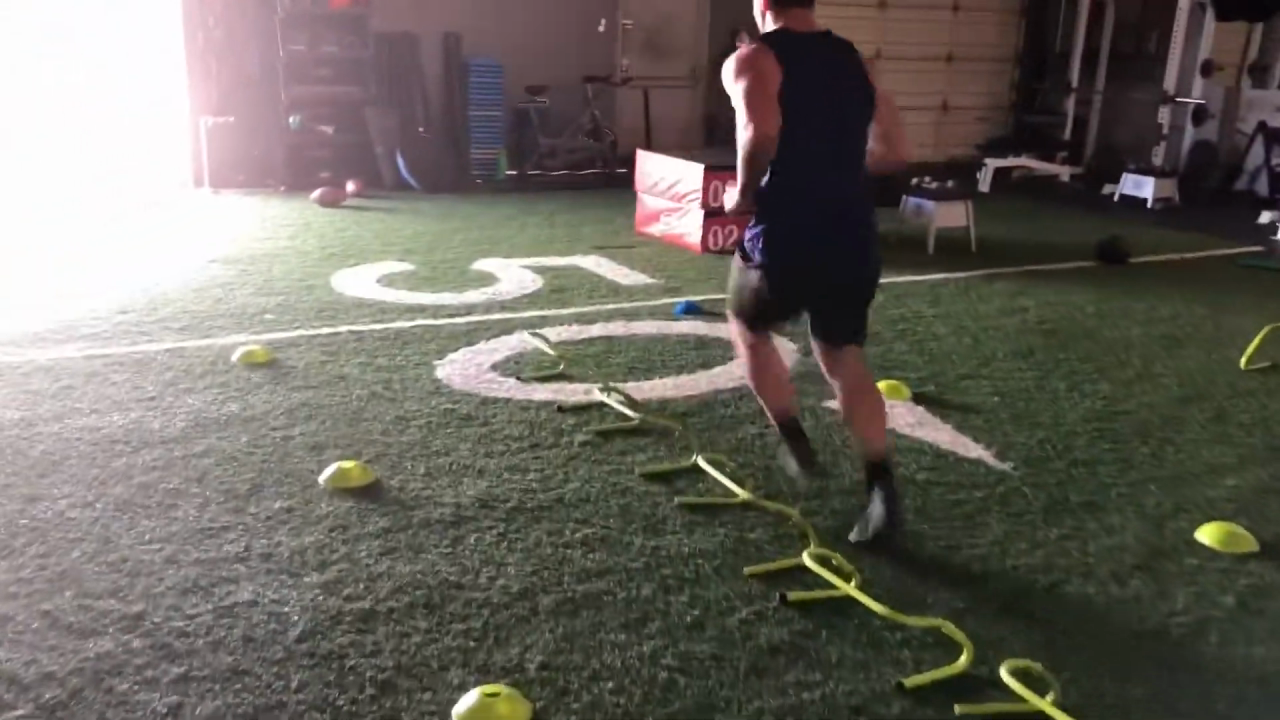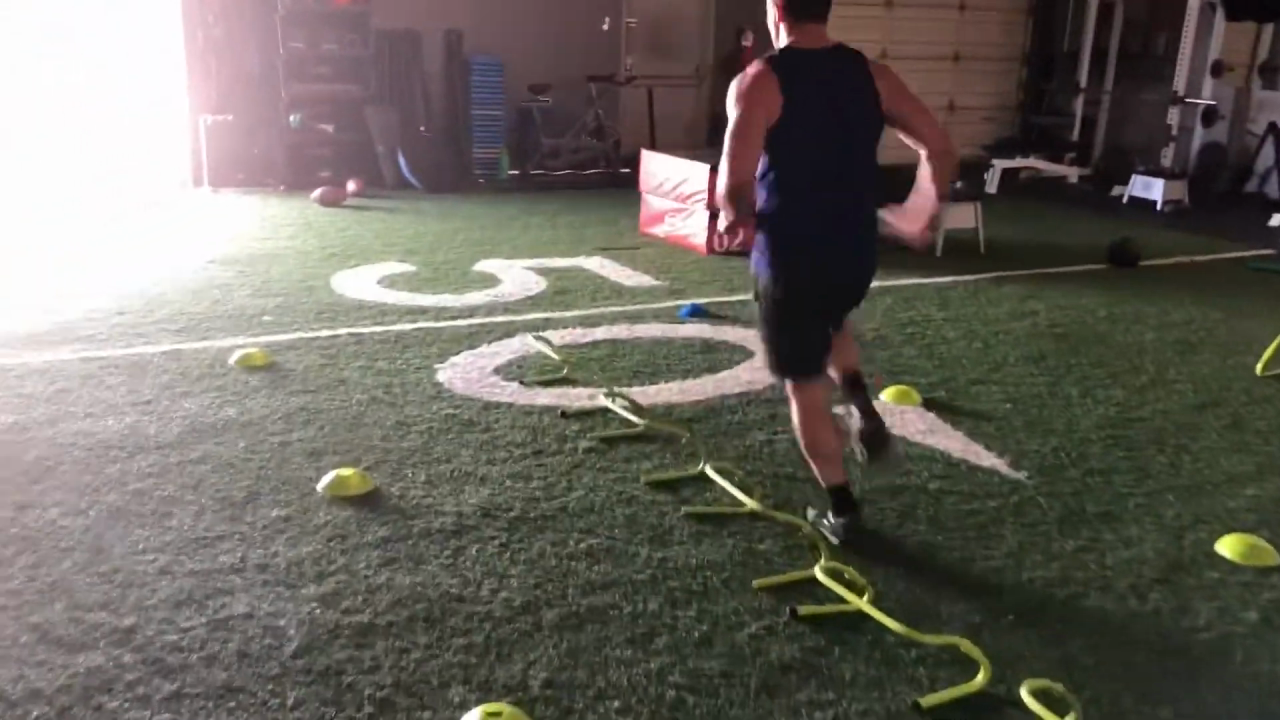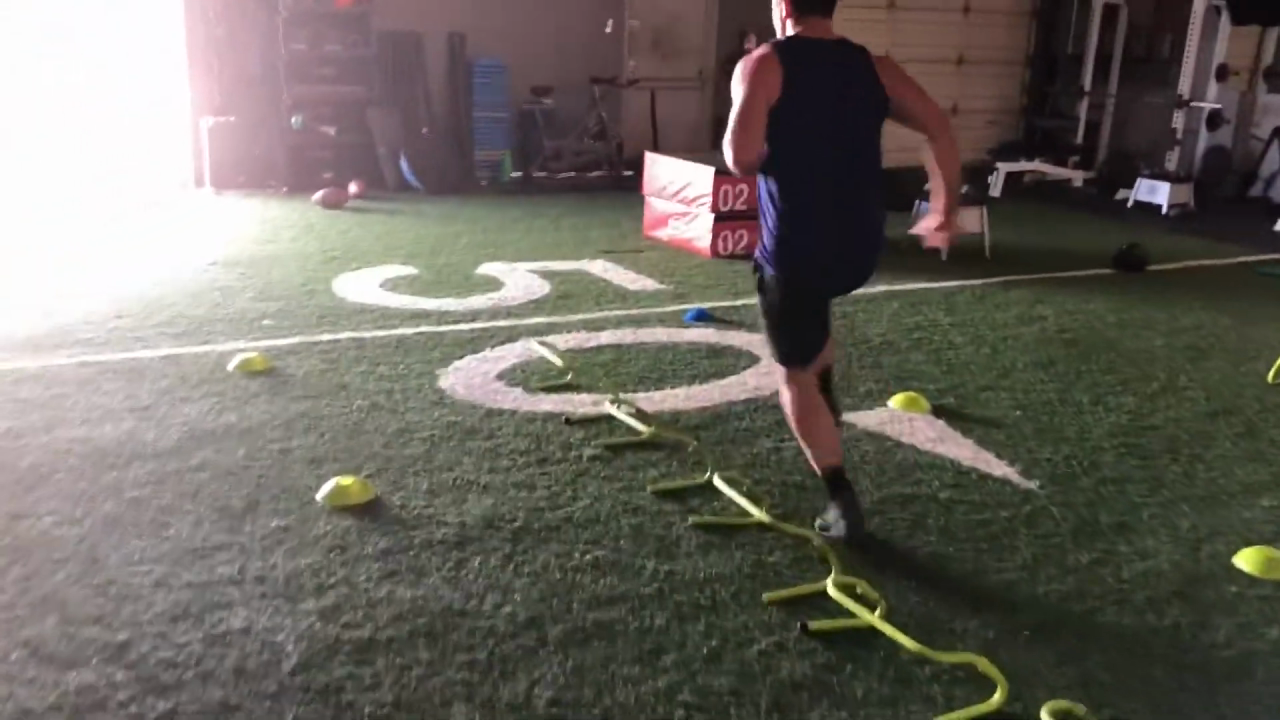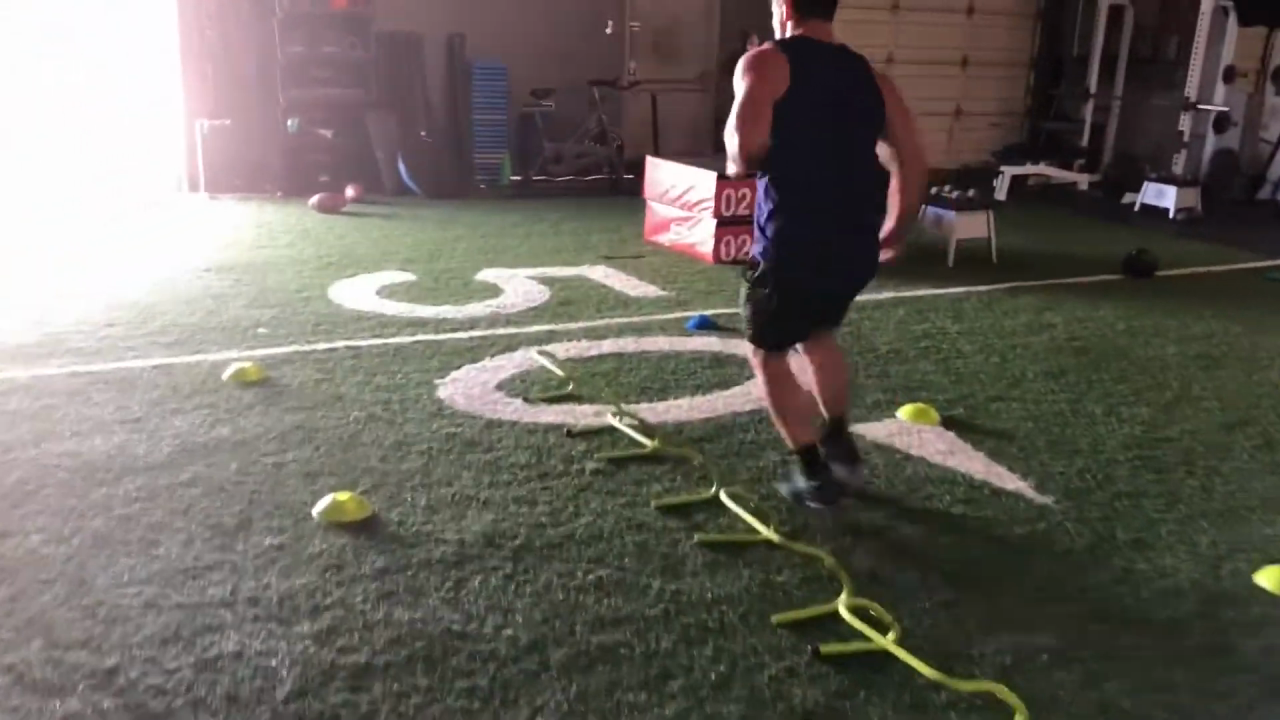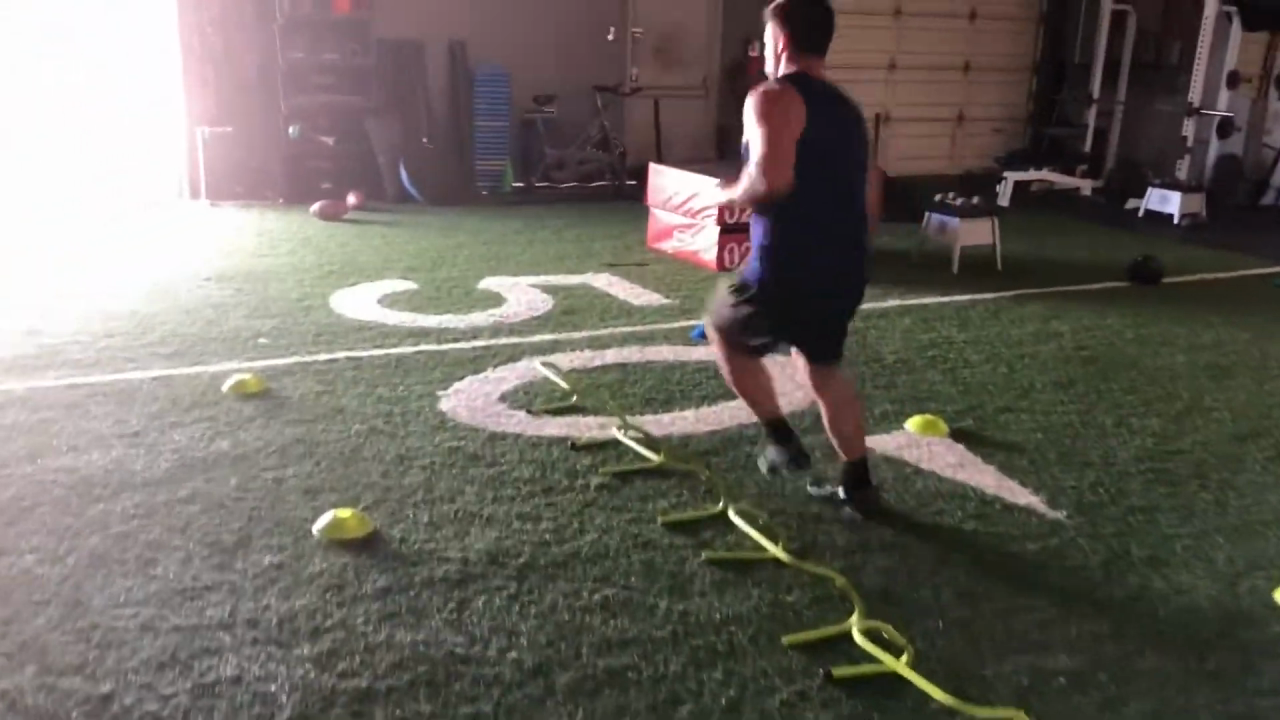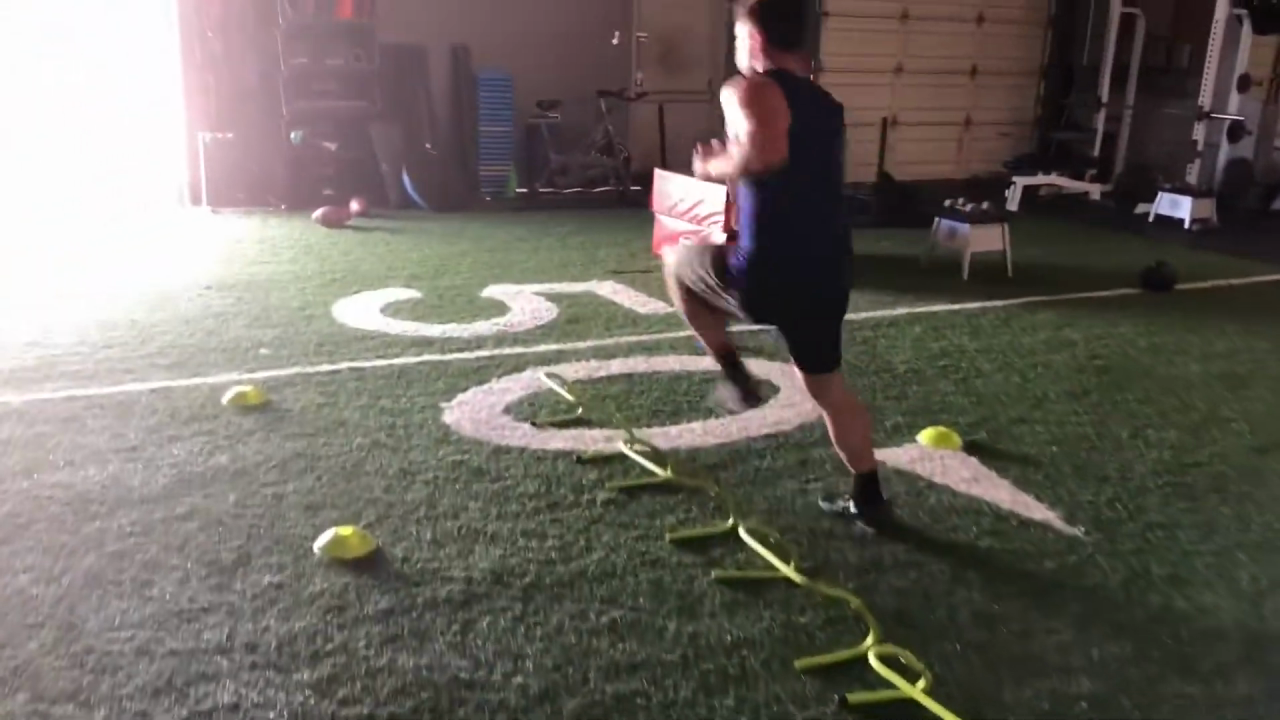
dt=0.1s
person 1, frame 1
left shoulder: (753, 61)
right shoulder: (853, 62)
left elbow: (761, 130)
right elbow: (890, 154)
left wrist: (745, 189)
left hip: (785, 246)
right hip: (853, 246)
left knee: (747, 325)
right knee: (846, 365)
left ankle: (796, 441)
right ankle: (882, 489)
person 1, frame 2
left shoulder: (759, 81)
right shoulder: (872, 75)
left elbow: (735, 180)
right elbow: (939, 147)
left wrist: (736, 214)
right wrist: (922, 211)
left hip: (790, 264)
right hip: (855, 258)
left knee: (806, 393)
right knee: (827, 316)
left ankle: (842, 511)
right ankle: (862, 406)
person 1, frame 3
left shoulder: (763, 66)
right shoulder: (876, 68)
left elbow: (740, 156)
right elbow: (940, 131)
left wrist: (755, 169)
right wrist: (944, 210)
left hip: (795, 247)
right hip: (862, 245)
left knee: (798, 377)
left ankle: (843, 503)
right ankle: (826, 386)
person 1, frame 4
left shoulder: (765, 64)
right shoulder: (869, 76)
left elbow: (746, 144)
right elbow: (911, 162)
left wrist: (740, 163)
right wrist: (895, 227)
left hip: (794, 246)
right hip: (855, 250)
left knee: (768, 356)
right knee: (819, 338)
left ankle: (813, 472)
right ankle: (839, 448)
person 1, frame 5
left shoulder: (773, 99)
right shoulder: (850, 114)
left elbow: (772, 181)
right elbow: (868, 209)
left wrist: (734, 193)
left hip: (781, 279)
right hip: (845, 278)
left knee: (724, 333)
right knee: (826, 374)
left ankle: (782, 439)
right ankle: (858, 486)
person 1, frame 6
left shoulder: (750, 90)
right shoulder: (828, 107)
left elbow: (762, 151)
left wrist: (713, 167)
left hip: (769, 273)
right hip: (828, 275)
left knee: (678, 264)
right knee: (827, 383)
left ankle: (734, 373)
right ankle: (868, 496)
